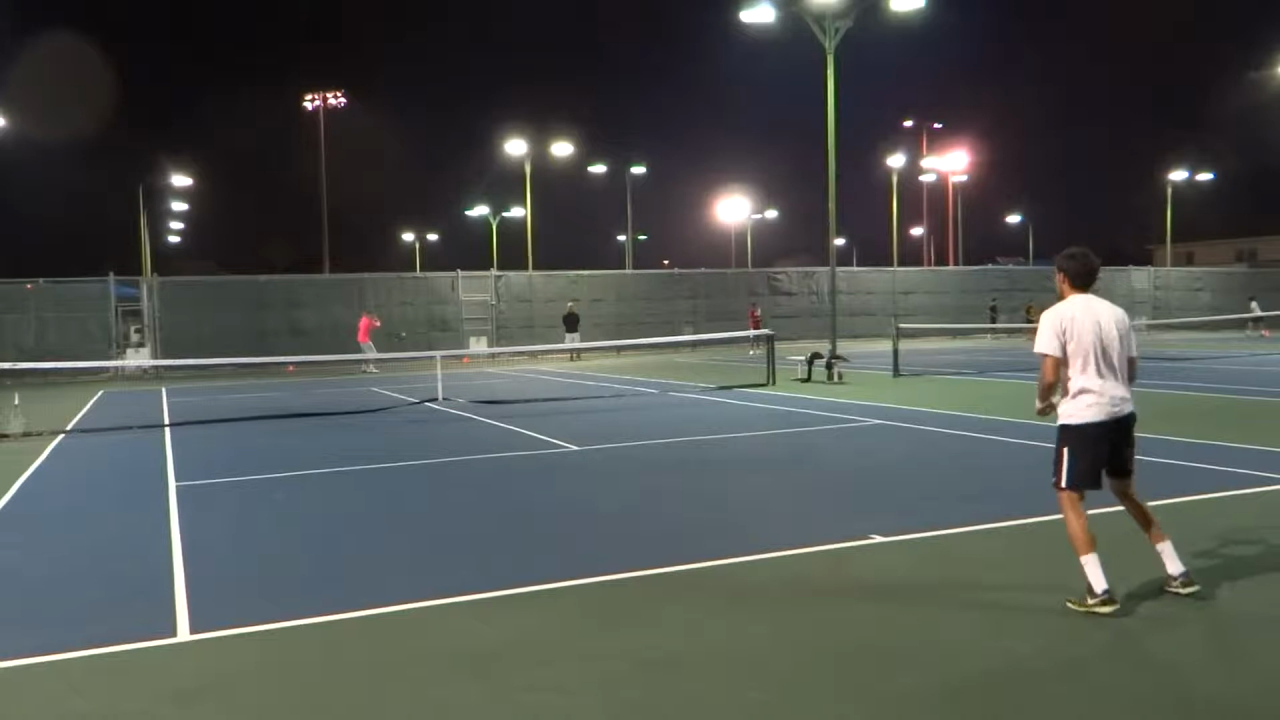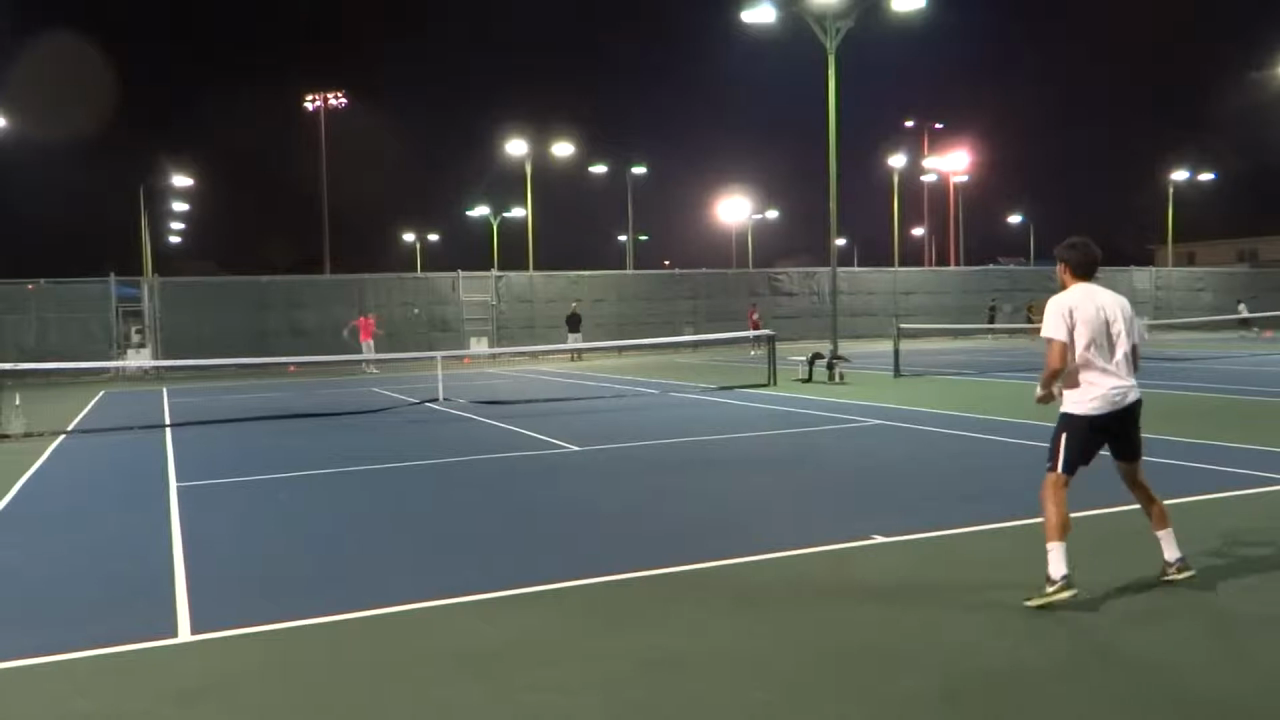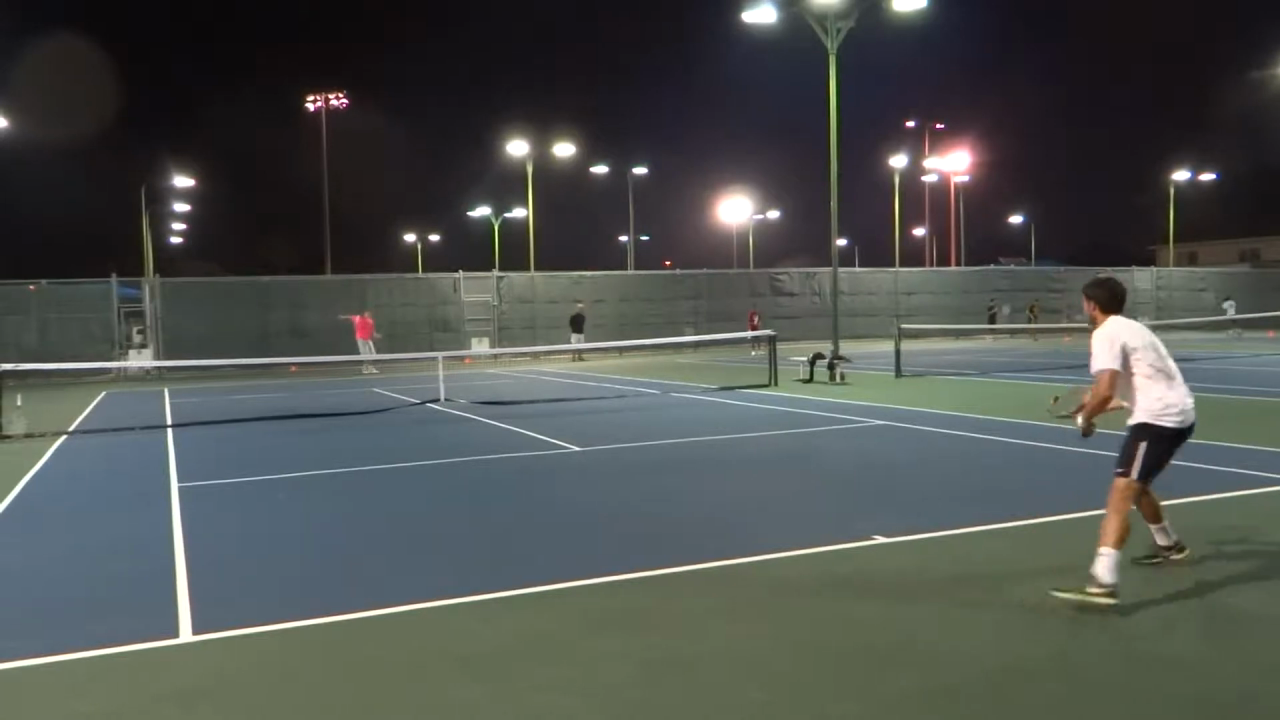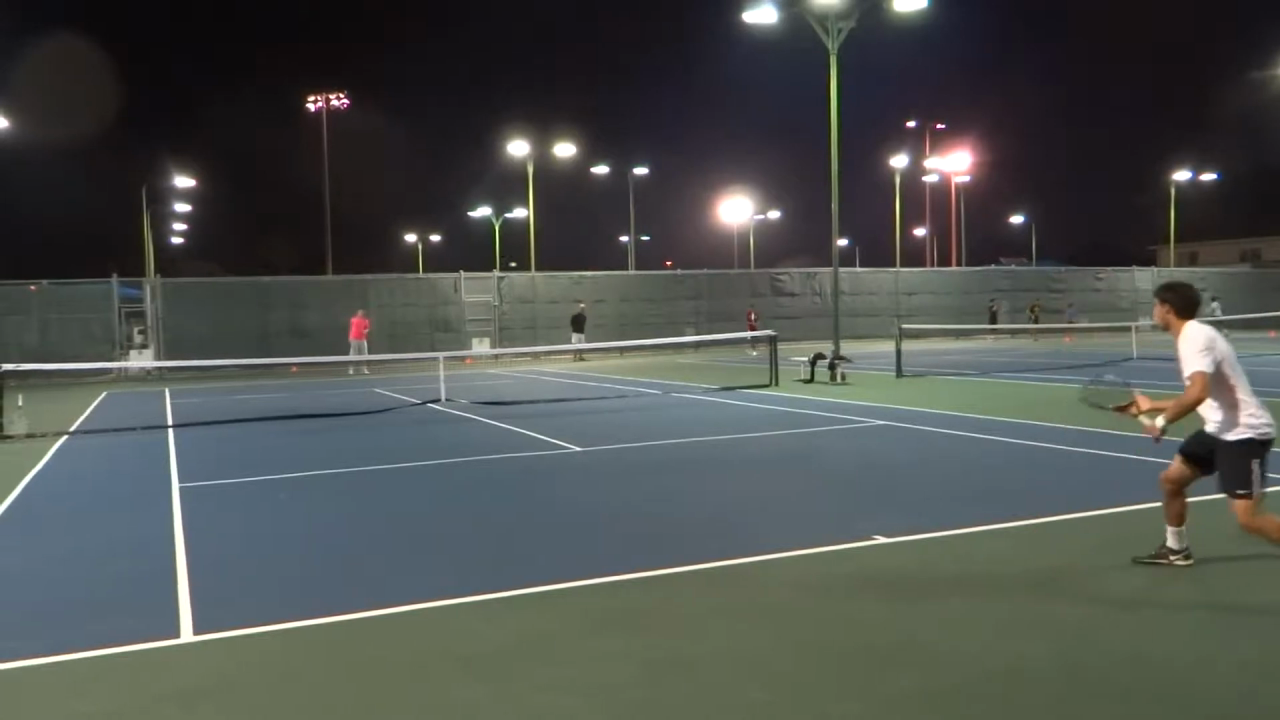
dt=0.3s
person 1, frame 1
left shoulder: (1055, 315)
right shoulder: (1118, 314)
left elbow: (1050, 376)
right elbow: (1131, 373)
left wrist: (1043, 401)
left hip: (1081, 418)
right hip: (1121, 412)
left knee: (1070, 501)
right knee: (1125, 493)
left ankle: (1100, 592)
right ankle: (1178, 573)
person 1, frame 2
left shoulder: (1061, 303)
right shoulder: (1121, 302)
left elbow: (1058, 361)
right elbow: (1134, 362)
left wrist: (1043, 388)
left hip: (1086, 407)
right hip: (1128, 401)
left knee: (1053, 486)
right knee: (1133, 478)
left ankle: (1058, 578)
right ankle: (1174, 560)
person 1, frame 3
left shoulder: (1105, 334)
right shoulder: (1137, 330)
left elbow: (1105, 389)
left wrist: (1084, 418)
right wrist: (1103, 405)
left hip: (1158, 418)
right hip: (1180, 416)
left knee: (1120, 495)
right knee: (1133, 479)
left ankle: (1103, 582)
right ankle: (1168, 544)
person 1, frame 4
left shoulder: (1193, 338)
right shoulder: (1196, 335)
left elbow: (1198, 392)
right elbow: (1200, 395)
left wrist: (1163, 421)
right wrist: (1152, 405)
left hip: (1244, 432)
right hip: (1222, 429)
left knee: (1247, 517)
right knee: (1171, 480)
right ankle: (1175, 549)
